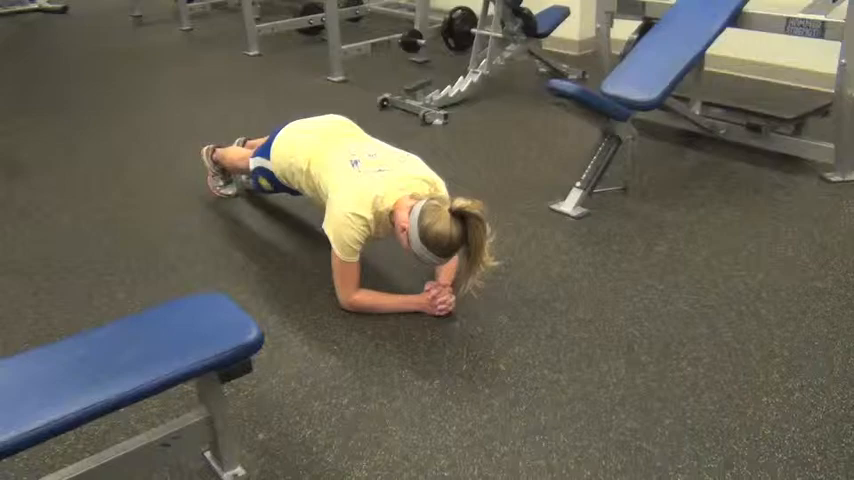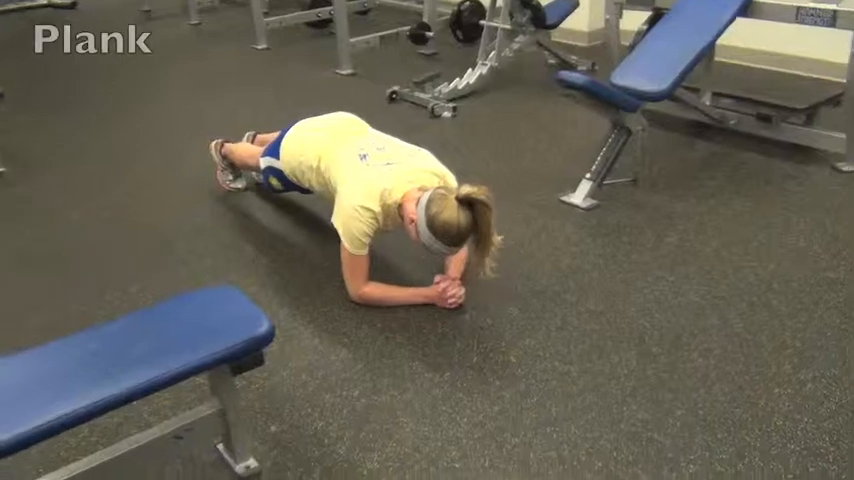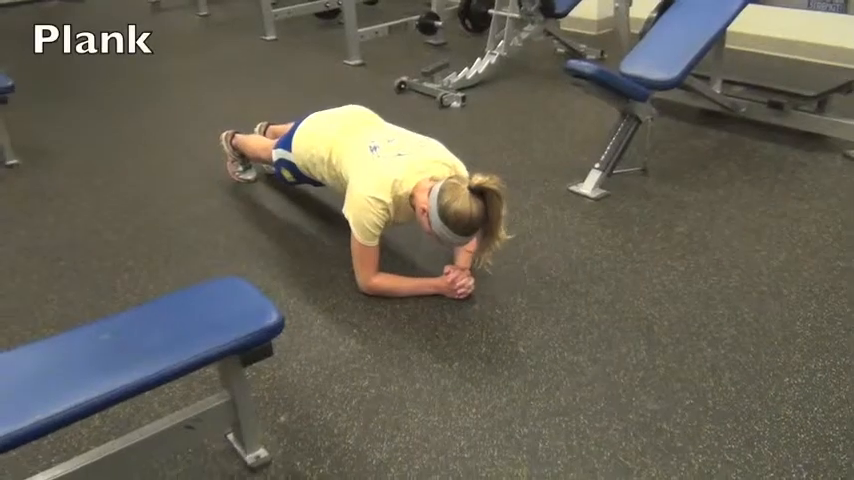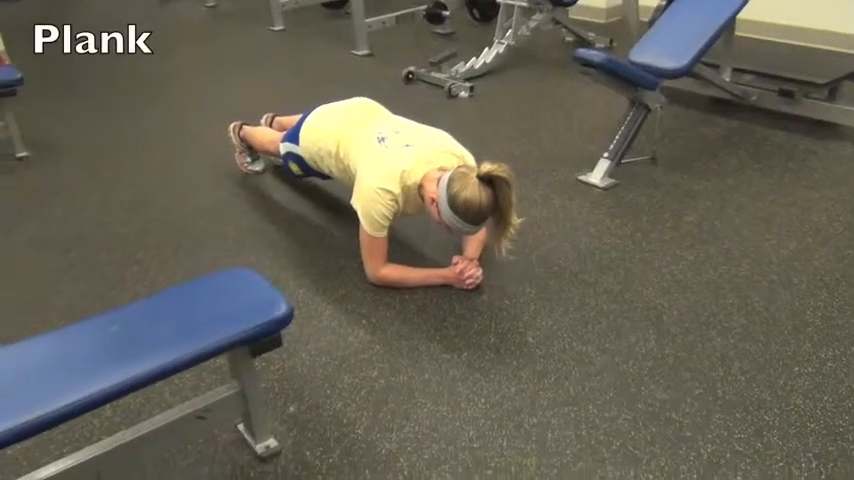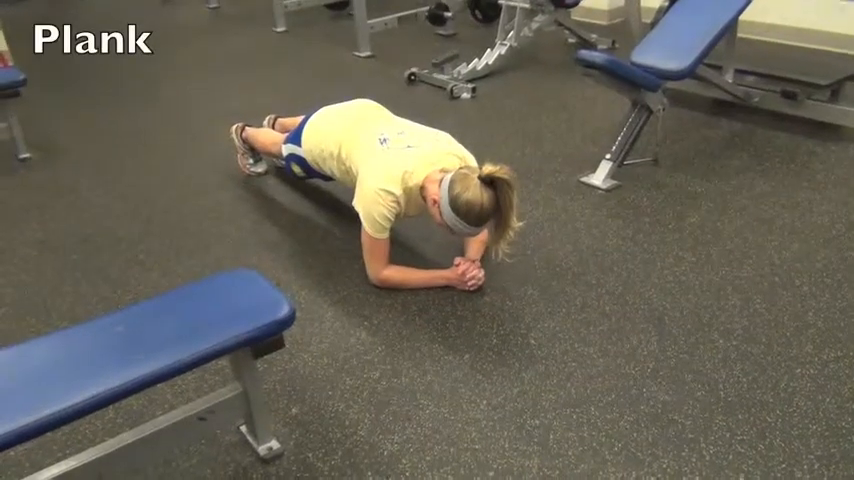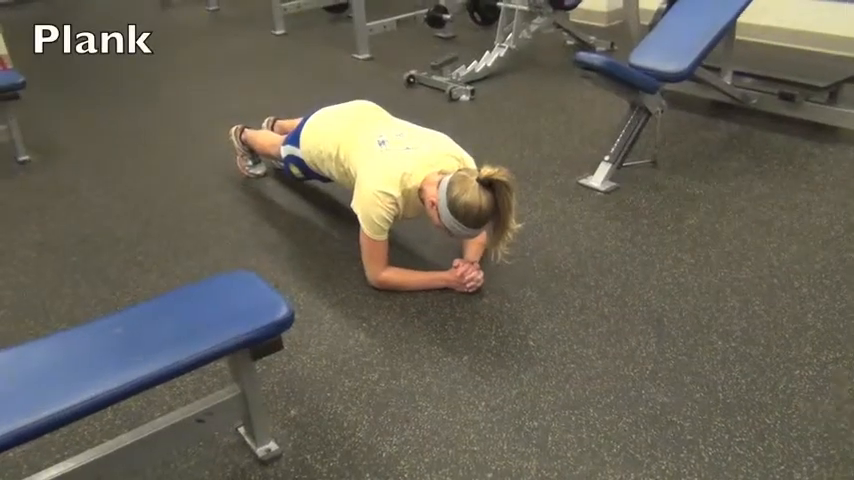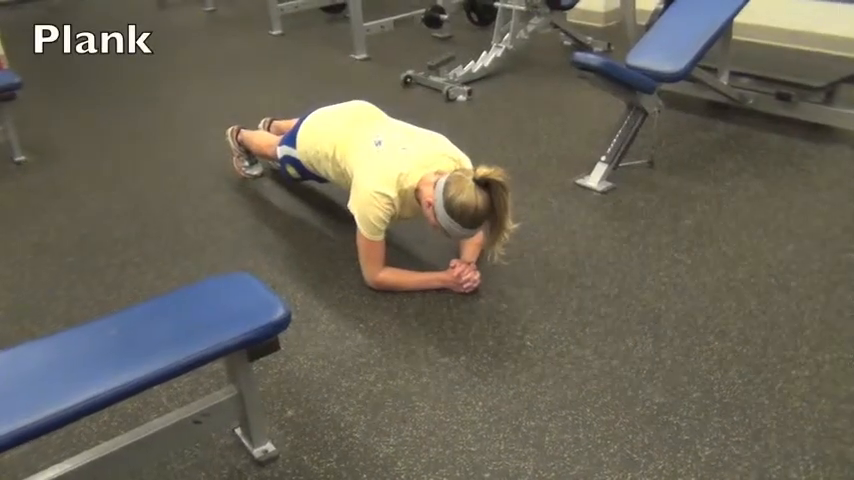
dt=0.3s
person 1, frame 1
left shoulder: (432, 189)
right shoulder: (354, 214)
left elbow: (449, 250)
right elbow: (349, 297)
left wrist: (443, 286)
right wrist: (421, 303)
left hip: (334, 131)
right hip: (289, 150)
right knee: (252, 165)
left ankle: (247, 145)
right ankle: (215, 157)
person 1, frame 2
left shoulder: (441, 181)
right shoulder: (362, 206)
left elbow: (458, 243)
right elbow: (358, 290)
left wrist: (453, 279)
right wrist: (430, 295)
left hip: (343, 127)
right hip: (297, 148)
right knee: (261, 163)
left ankle: (256, 139)
right ankle: (224, 151)
person 1, frame 3
left shoulder: (454, 173)
right shoulder: (373, 197)
left elbow: (468, 231)
right elbow: (368, 281)
left wrist: (462, 269)
right wrist: (439, 286)
left hip: (354, 121)
right hip: (310, 142)
right knee: (274, 153)
left ankle: (268, 130)
right ankle: (235, 142)
person 1, frame 4
left shoulder: (461, 162)
right shoulder: (381, 189)
left elbow: (477, 223)
right elbow: (376, 272)
left wrist: (470, 259)
right wrist: (448, 276)
left hip: (361, 112)
right hip: (317, 134)
right knee: (280, 146)
left ankle: (274, 121)
right ankle: (242, 133)
person 1, frame 5
left shoulder: (463, 165)
right shoulder: (383, 190)
left elbow: (479, 227)
right elbow: (378, 273)
left wrist: (472, 261)
right wrist: (450, 277)
left hip: (363, 115)
right hip: (320, 136)
right knee: (284, 149)
left ankle: (277, 123)
right ankle: (245, 135)
person 1, frame 6
left shoulder: (462, 166)
right shoulder: (382, 192)
left elbow: (477, 227)
right elbow: (377, 275)
left wrist: (471, 263)
right wrist: (448, 279)
left hip: (362, 116)
right hip: (318, 137)
right knee: (282, 150)
left ankle: (276, 124)
right ankle: (244, 137)
person 1, frame 7
left shoulder: (459, 167)
right shoulder: (379, 193)
left elbow: (474, 229)
right elbow: (374, 276)
left wrist: (468, 263)
right wrist: (446, 280)
left hip: (358, 117)
right hip: (316, 137)
right knee: (278, 152)
left ankle: (272, 126)
right ankle: (241, 138)
